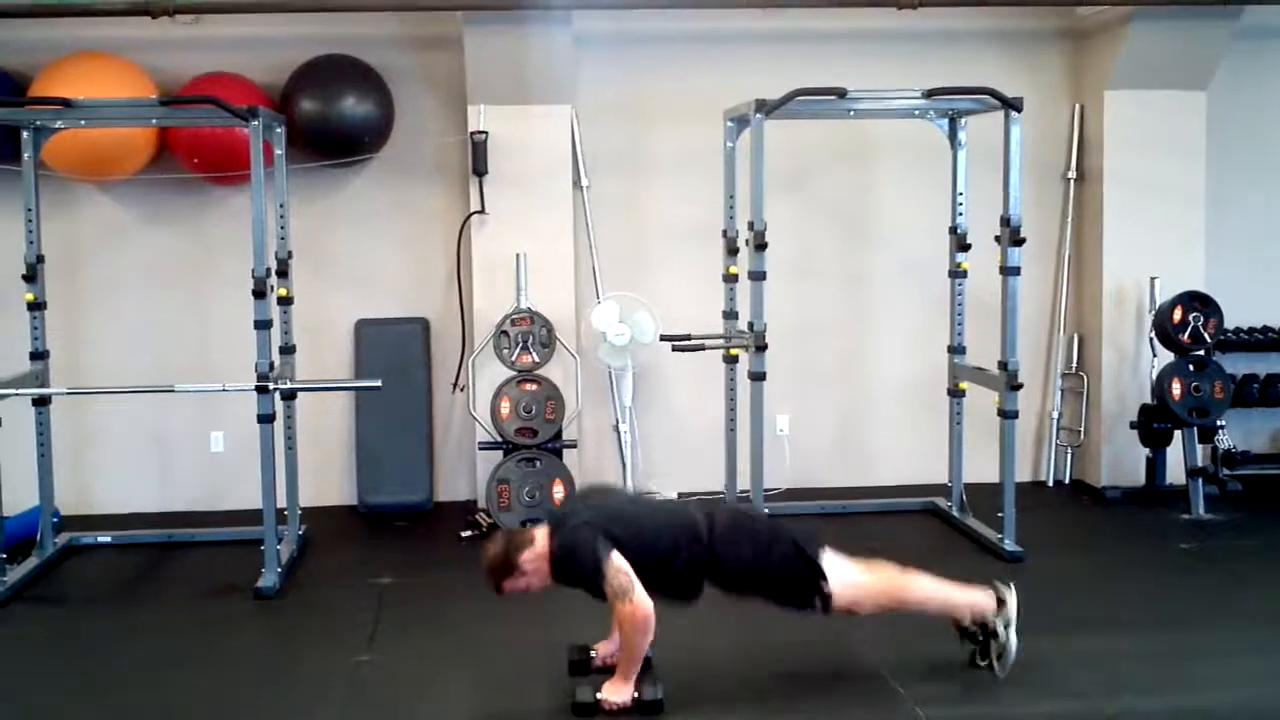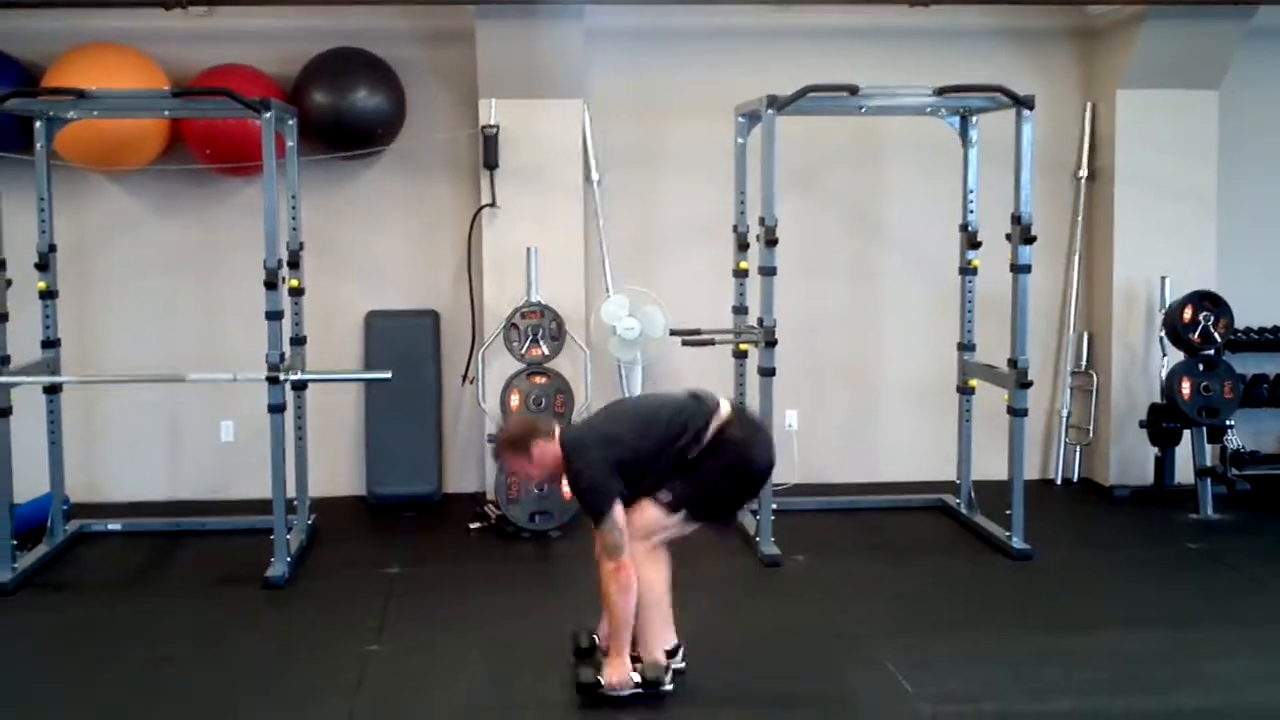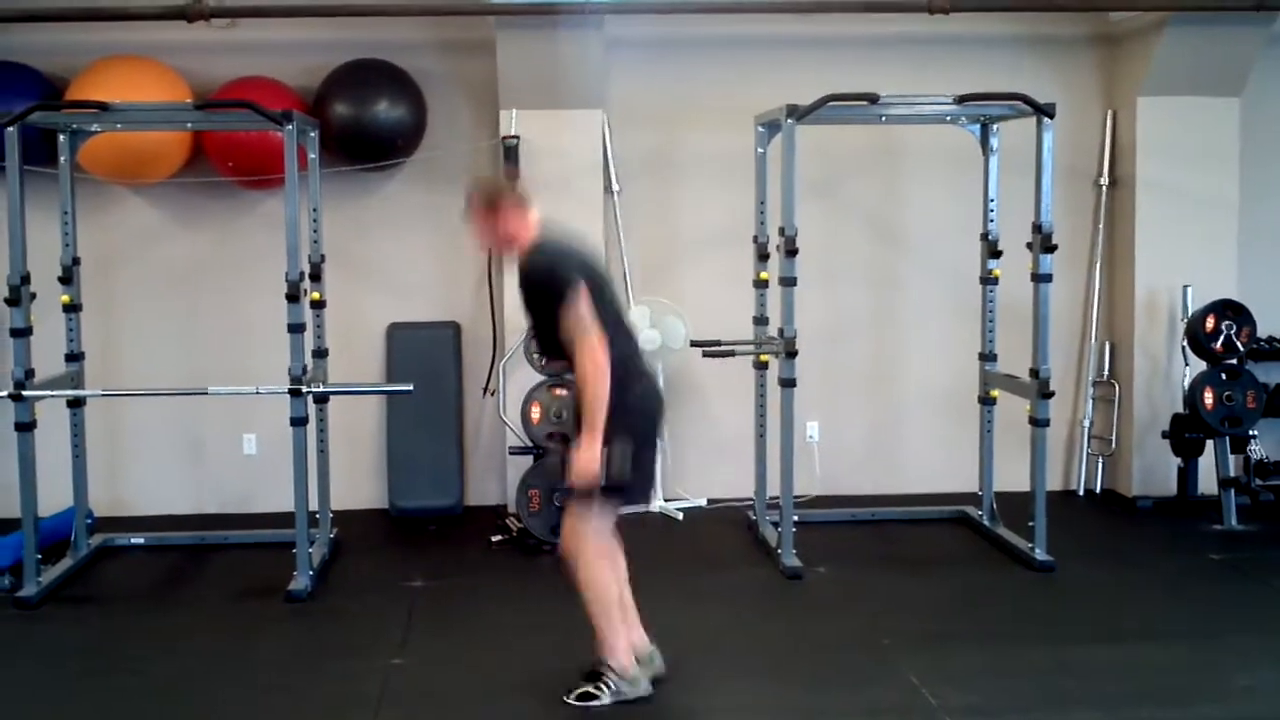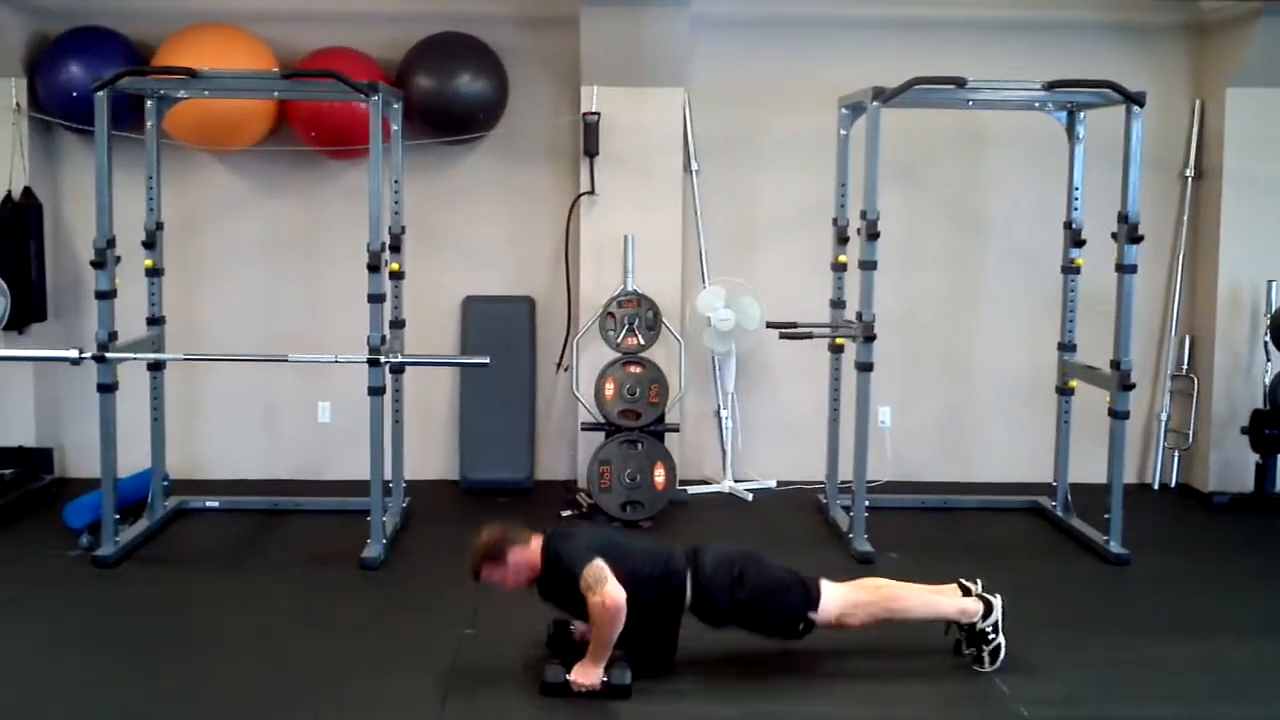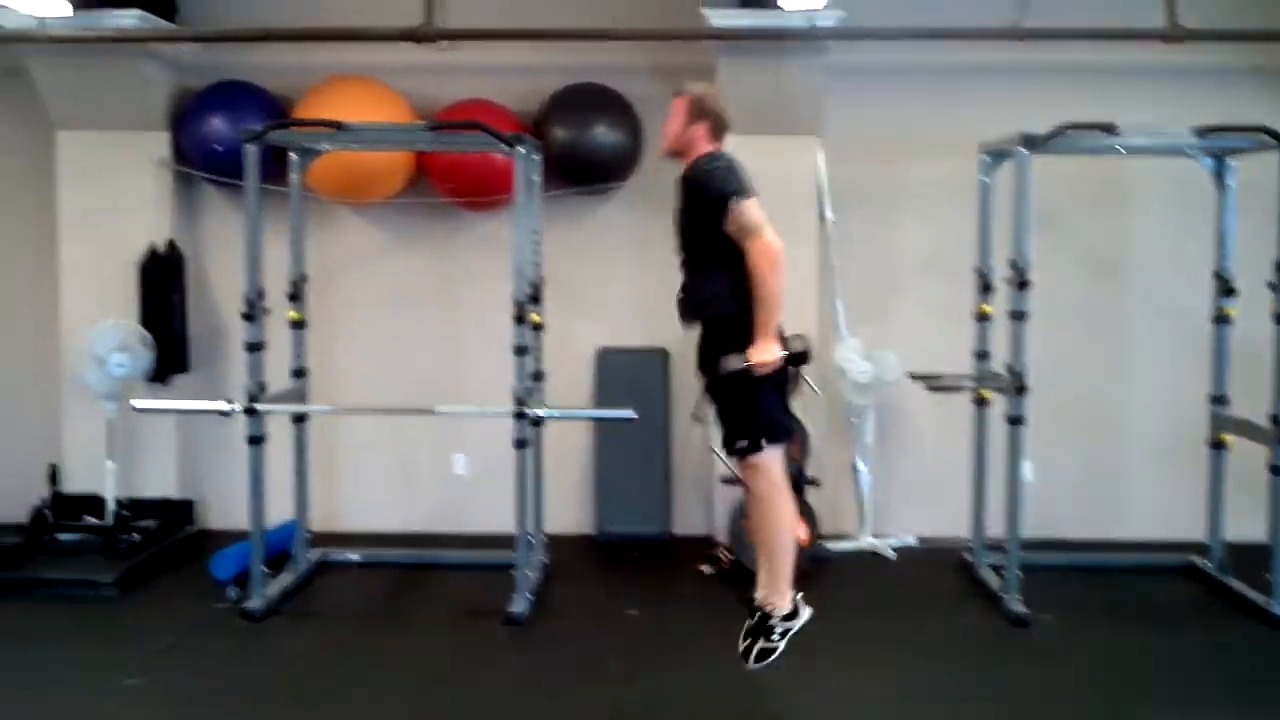
dt=1s
person 1, frame 1
left shoulder: (573, 544)
right shoulder: (571, 518)
left elbow: (638, 608)
left wrist: (624, 679)
right wrist: (619, 639)
left hip: (728, 550)
right hip: (718, 532)
left knee: (854, 593)
right knee: (848, 575)
left ankle: (987, 605)
right ankle: (975, 605)
person 1, frame 2
left shoulder: (586, 466)
right shoulder: (580, 444)
left elbow: (616, 562)
right elbow: (609, 543)
left wrist: (618, 656)
right wrist: (611, 620)
left hip: (734, 445)
right hip: (728, 435)
left knee: (634, 536)
right knee: (637, 533)
left ankle: (657, 664)
right ankle: (665, 649)
person 1, frame 3
left shoulder: (546, 261)
right shoulder: (551, 256)
left elbow: (592, 347)
left wrist: (590, 443)
right wrist: (590, 431)
left hip: (623, 408)
right hip: (625, 402)
left knee: (579, 536)
right knee: (593, 530)
left ankle: (622, 669)
right ankle: (636, 648)
person 1, frame 4
left shoulder: (561, 556)
right shoulder: (558, 544)
left elbow: (612, 599)
left wrist: (593, 662)
right wrist: (596, 625)
left hip: (712, 585)
right hip: (702, 572)
left knee: (847, 608)
right knee: (839, 595)
left ankle: (973, 610)
right ankle: (960, 594)
person 1, frame 5
left shoulder: (708, 173)
right shoulder: (707, 176)
left elbow: (765, 244)
left wrist: (767, 338)
left hip: (749, 345)
right hip: (731, 342)
left knee: (763, 471)
right knee: (758, 470)
left ankle: (781, 605)
right ankle: (772, 597)
